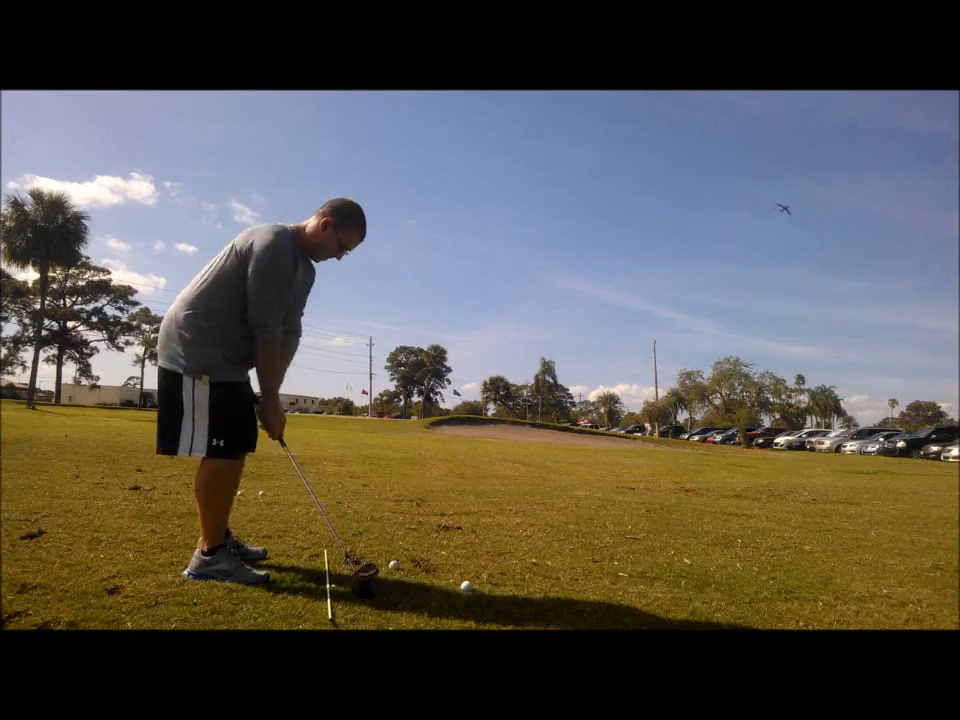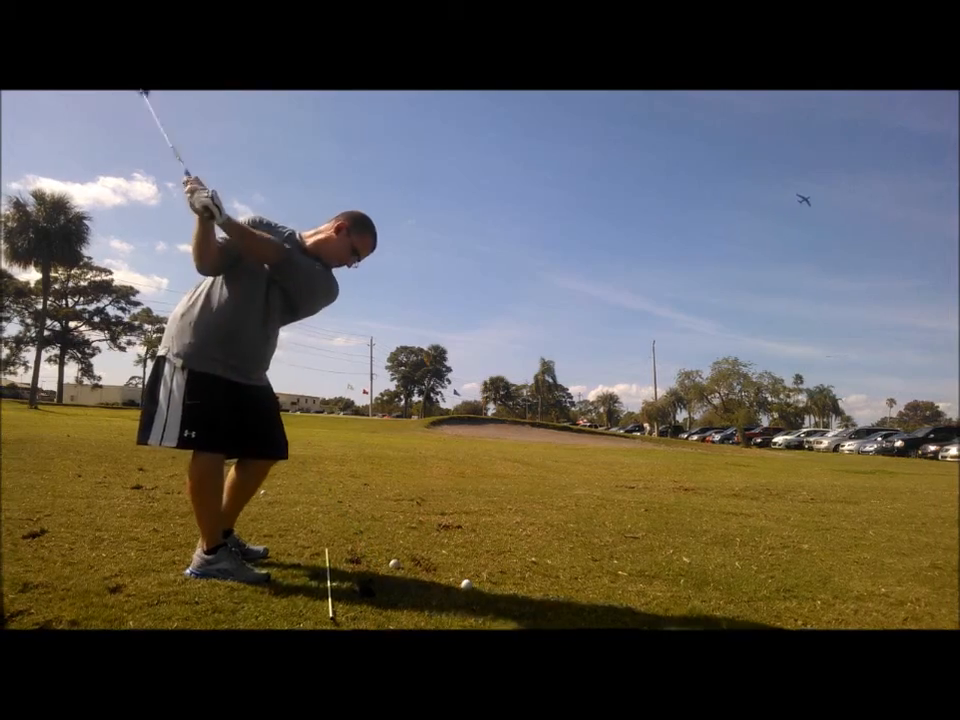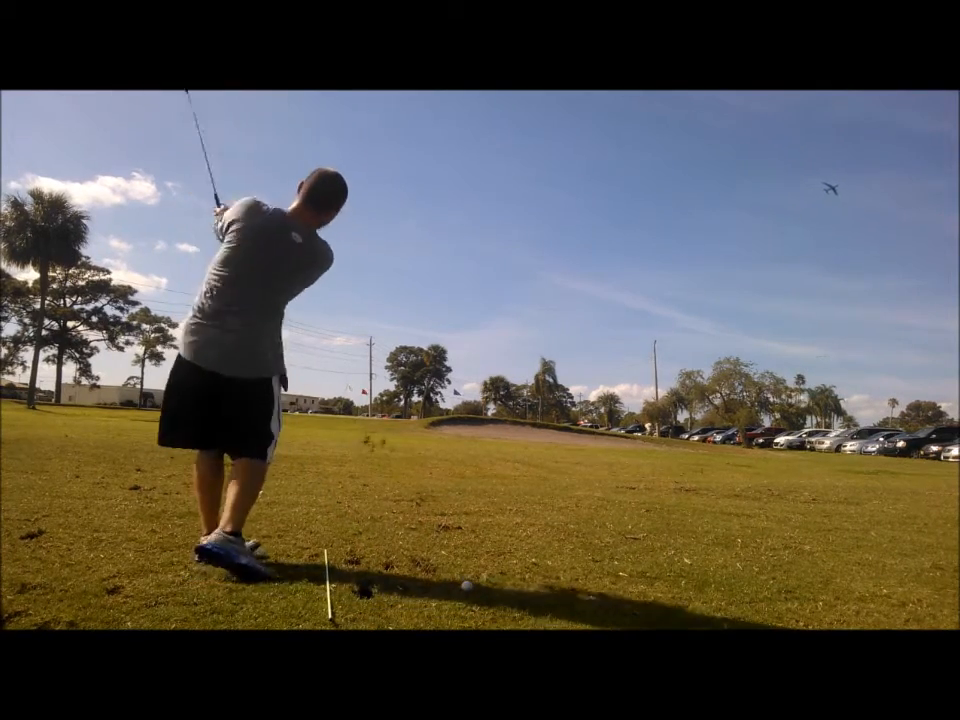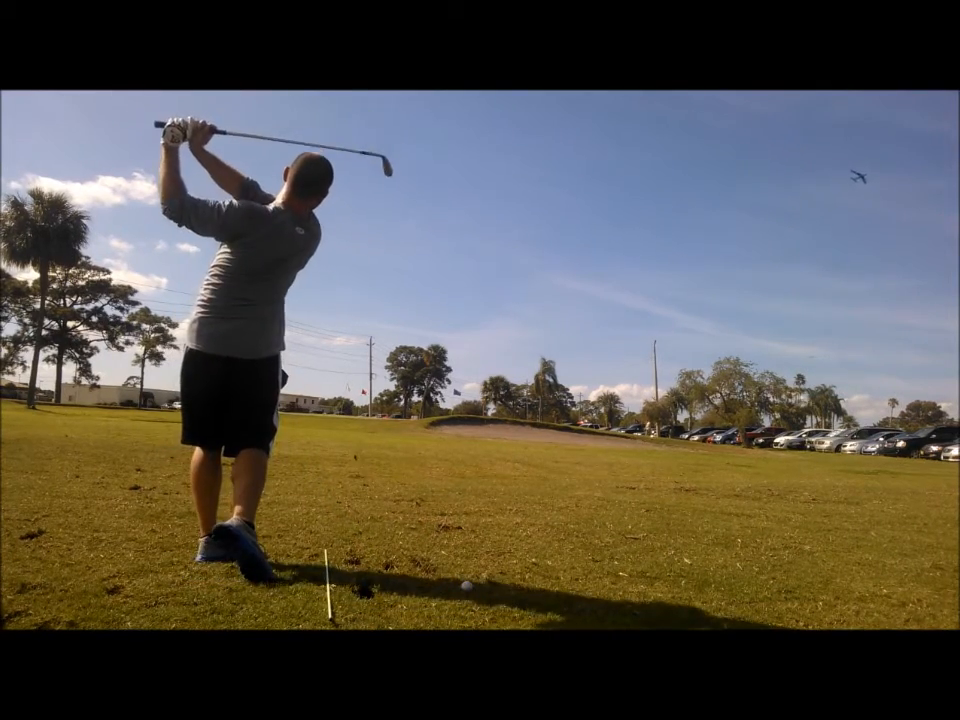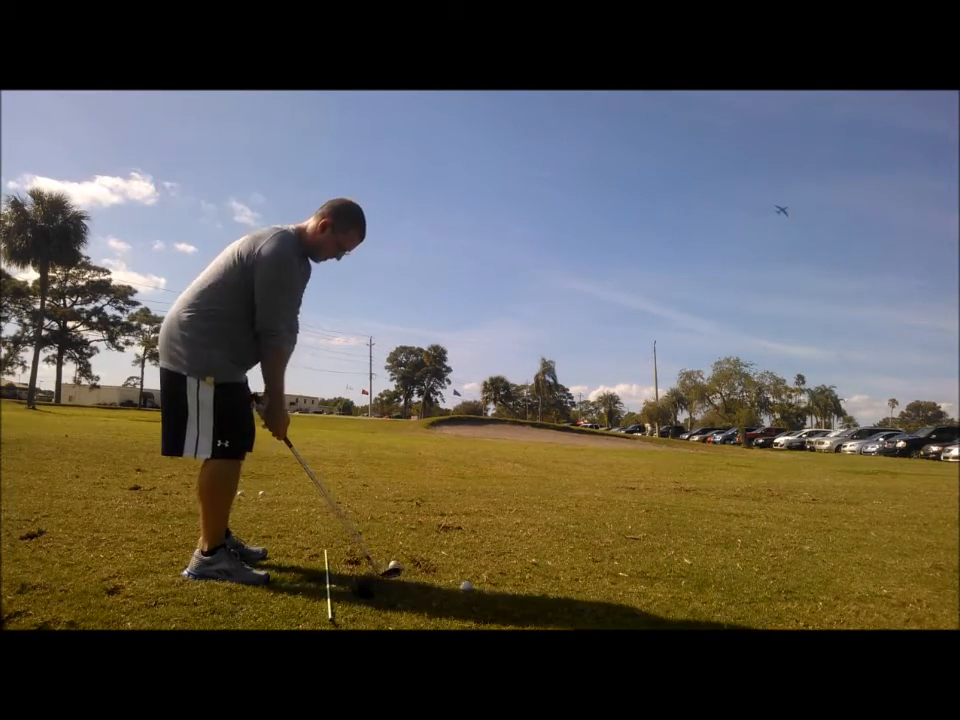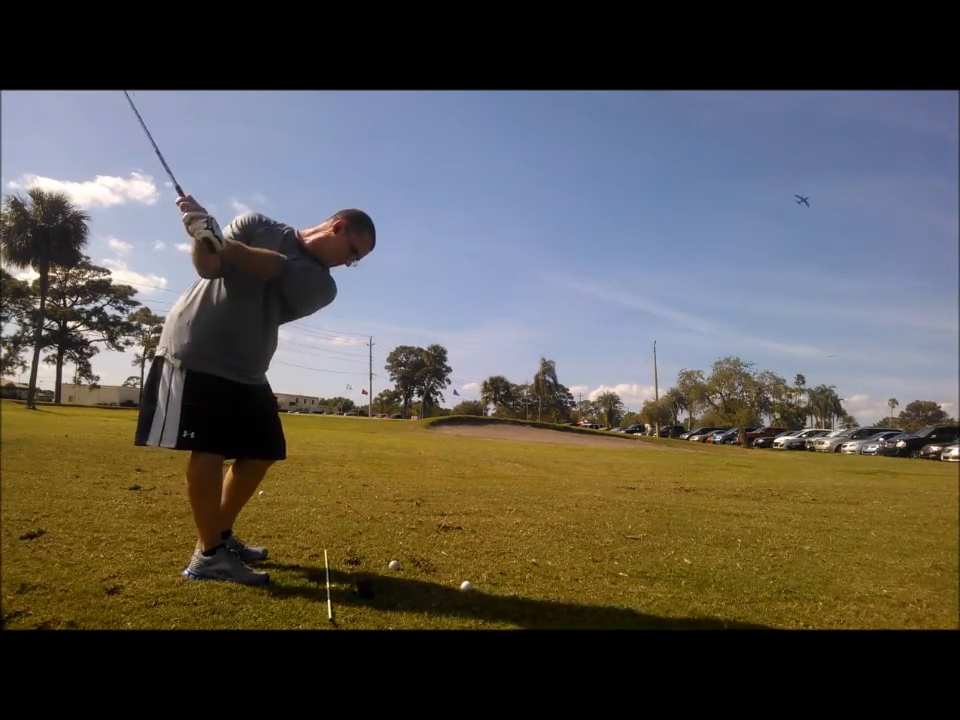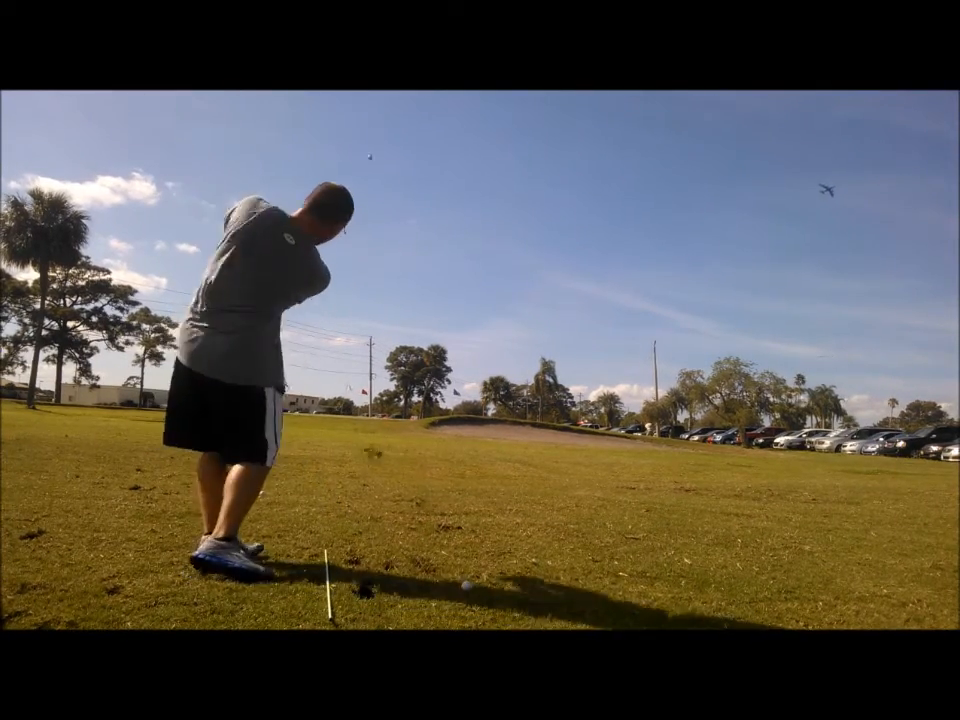
dt=0.7s
person 1, frame 1
left shoulder: (304, 269)
right shoulder: (274, 245)
left elbow: (288, 335)
right elbow: (265, 330)
left wrist: (269, 393)
right wrist: (270, 400)
left hip: (225, 358)
right hip: (194, 350)
left knee: (235, 448)
right knee: (219, 450)
left ankle: (219, 538)
right ankle: (208, 556)
person 1, frame 2
left shoulder: (323, 285)
right shoulder: (259, 227)
left elbow: (276, 257)
right elbow: (208, 263)
left wrist: (218, 215)
right wrist: (205, 216)
left hip: (246, 372)
right hip: (193, 351)
left knee: (264, 453)
right knee: (210, 449)
left ankle: (223, 535)
right ankle: (210, 553)
person 1, frame 3
left shoulder: (249, 213)
right shoulder: (320, 256)
left elbow: (225, 223)
left wrist: (224, 214)
left hip: (198, 348)
right hip: (254, 361)
left knee: (208, 446)
right knee: (252, 451)
left ankle: (211, 532)
right ankle: (226, 534)
person 1, frame 4
left shoulder: (251, 220)
right shoulder: (309, 233)
left elbow: (175, 206)
right elbow: (247, 188)
left wrist: (172, 146)
right wrist: (199, 149)
left hip: (206, 344)
right hip: (257, 352)
left knee: (206, 444)
right knee: (252, 444)
left ankle: (210, 538)
right ankle: (241, 523)
person 1, frame 5
left shoulder: (293, 256)
right shoulder: (279, 250)
left elbow: (285, 334)
right elbow: (272, 335)
left wrist: (271, 396)
right wrist: (276, 401)
left hip: (219, 357)
right hip: (195, 352)
left knee: (231, 449)
right knee: (222, 451)
left ankle: (219, 538)
right ankle: (209, 554)
person 1, frame 6
left shoulder: (321, 286)
right shoulder: (257, 227)
left elbow: (274, 267)
right elbow: (209, 267)
right wrist: (201, 233)
left hip: (247, 373)
right hip: (194, 351)
left knee: (260, 454)
right knee: (208, 451)
left ankle: (220, 537)
right ankle: (208, 555)
person 1, frame 7
left shoulder: (252, 211)
right shoulder: (314, 273)
left hip: (193, 349)
right hip: (250, 367)
left knee: (211, 448)
right knee: (254, 456)
left ankle: (215, 533)
right ankle: (219, 542)
